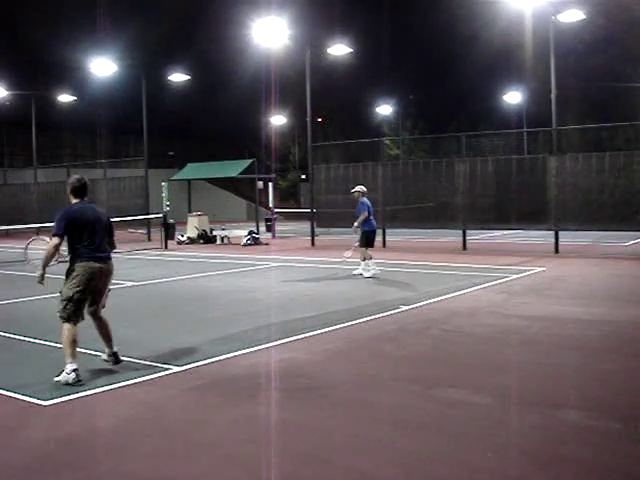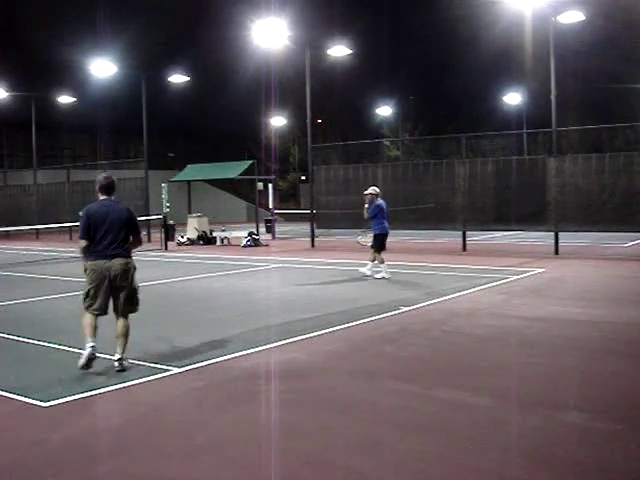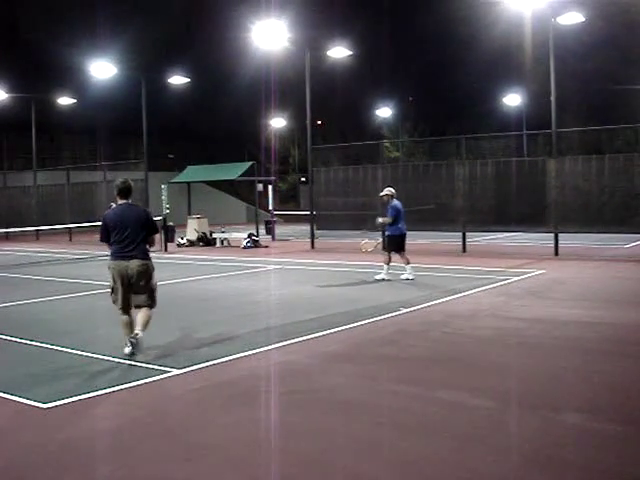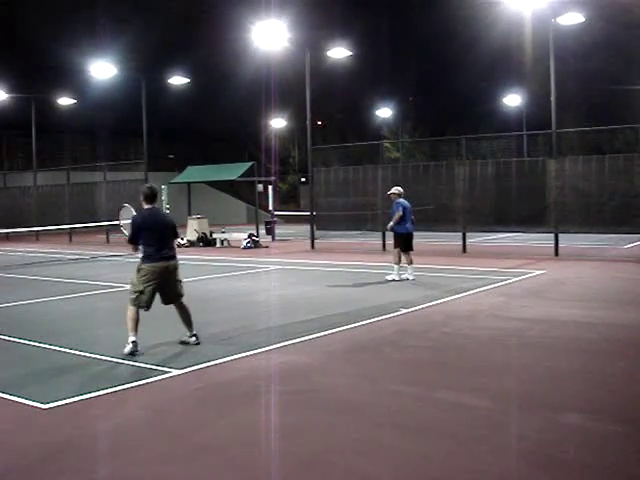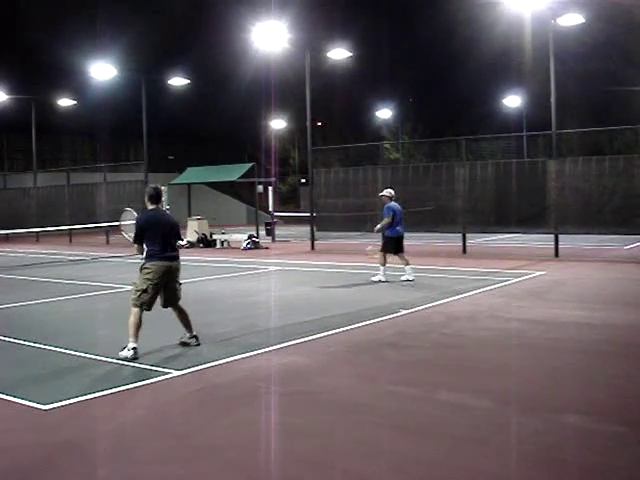
dt=0.5s
person 1, frame 1
left shoulder: (67, 213)
right shoulder: (101, 213)
left elbow: (55, 244)
right elbow: (112, 244)
left wrist: (43, 268)
left hip: (82, 267)
right hip: (105, 266)
left knee: (68, 319)
right knee: (96, 313)
left ankle: (71, 369)
right ankle: (111, 352)
person 1, frame 2
left shoulder: (89, 211)
right shoulder: (126, 211)
left elbow: (84, 244)
right elbow: (138, 242)
left wrist: (86, 257)
left hip: (97, 264)
right hip: (122, 263)
left knee: (91, 311)
right knee: (122, 314)
left ankle: (90, 346)
right ankle: (119, 357)
person 1, frame 3
left shoulder: (108, 216)
right shoulder: (143, 213)
left elbow: (108, 244)
right elbow: (152, 242)
left hip: (118, 264)
right hip: (140, 262)
left knee: (124, 308)
right knee: (145, 306)
left ankle: (130, 343)
right ankle: (136, 335)
person 1, frame 4
left shoulder: (138, 219)
right shoulder: (167, 218)
left elbow: (135, 247)
left hip: (151, 265)
right hip: (170, 263)
left knee: (134, 304)
right knee: (177, 301)
left ankle: (132, 342)
right ankle: (192, 335)
person 1, frame 5
left shoulder: (143, 218)
right shoulder: (170, 218)
left elbow: (139, 249)
left wrist: (141, 247)
left hip: (154, 265)
right hip: (173, 263)
left knee: (137, 306)
right knee: (174, 303)
left ankle: (132, 347)
right ankle: (192, 336)
